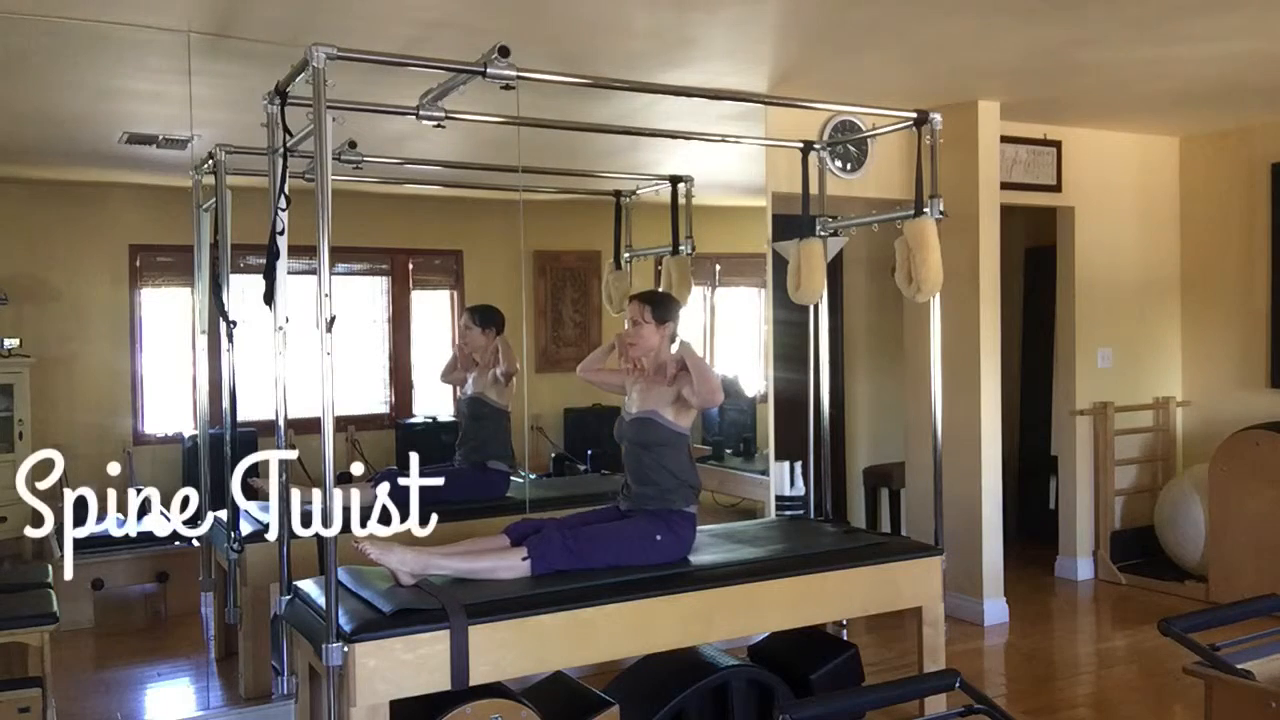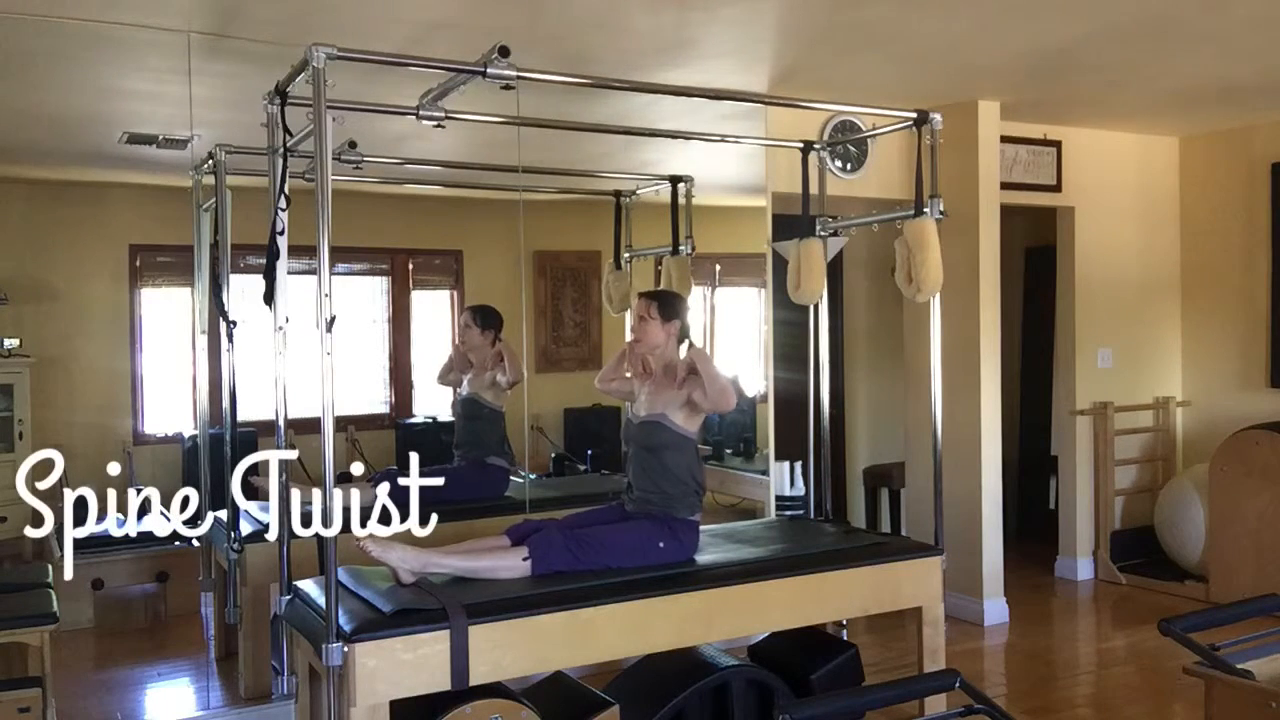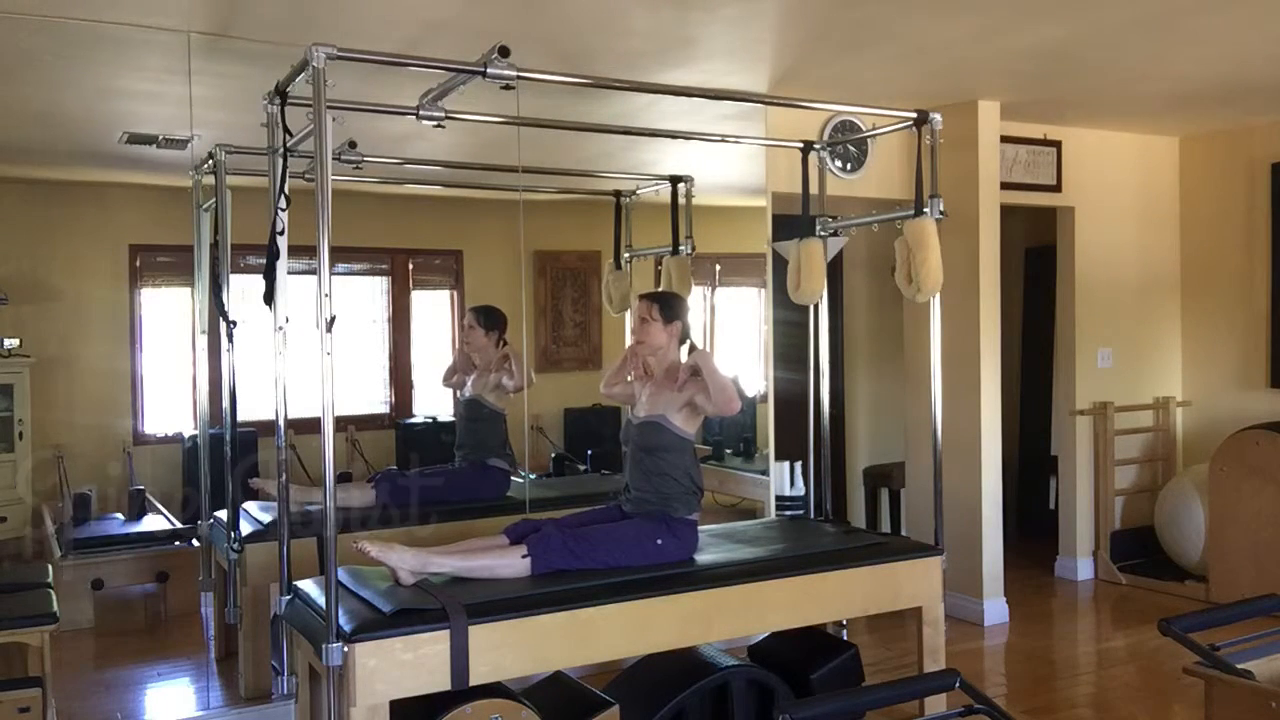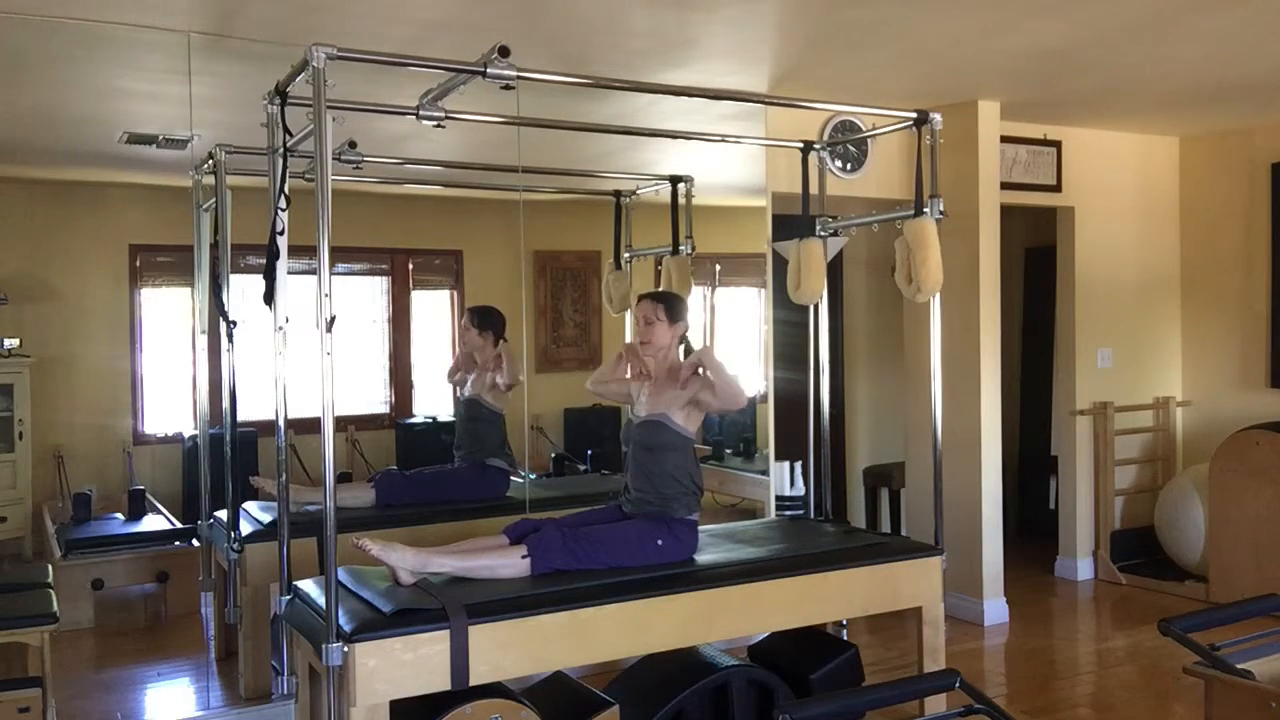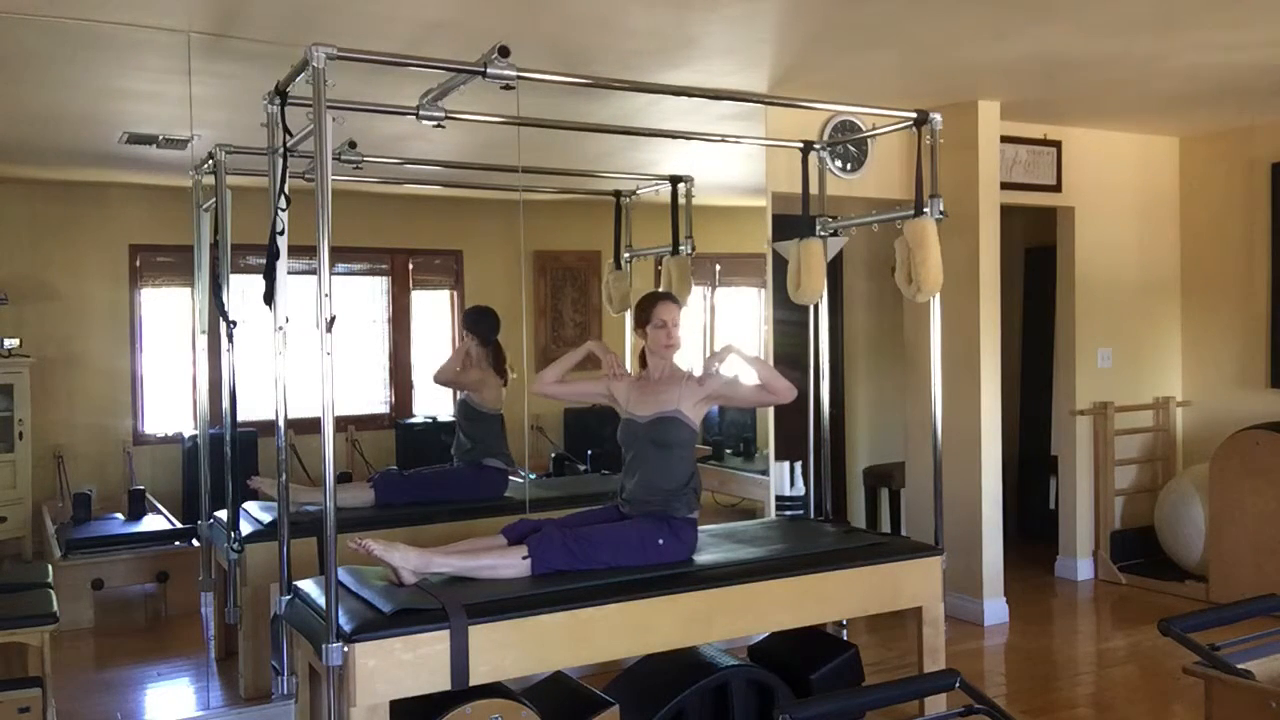
dt=0.7s
person 1, frame 1
left shoulder: (680, 384)
right shoulder: (635, 380)
left elbow: (713, 396)
right elbow: (584, 371)
left wrist: (688, 353)
right wrist: (614, 343)
left hip: (667, 525)
right hip: (630, 511)
left knee: (558, 549)
right knee: (532, 531)
left ankle: (421, 564)
right ankle: (420, 558)
person 1, frame 2
left shoulder: (688, 387)
right shoulder: (645, 383)
left elbow: (726, 401)
right elbow: (603, 382)
left wrist: (698, 356)
right wrist: (627, 351)
left hip: (671, 529)
right hip: (634, 511)
left knee: (558, 548)
right knee: (536, 531)
left ankle: (422, 562)
right ankle: (420, 558)
person 1, frame 3
left shoulder: (689, 389)
right shoulder: (645, 386)
left elbow: (730, 404)
right elbow: (607, 387)
left wrist: (702, 359)
right wrist: (630, 354)
left hip: (669, 528)
right hip: (631, 512)
left knee: (555, 547)
right knee: (532, 530)
left ankle: (422, 563)
right ankle: (418, 559)
person 1, frame 4
left shoulder: (690, 387)
right shoulder: (642, 386)
left elbow: (736, 400)
right elbow: (595, 384)
left wrist: (706, 357)
right wrist: (626, 352)
left hip: (670, 529)
right hip: (630, 513)
left knee: (555, 548)
right knee: (532, 530)
left ankle: (421, 562)
right ankle: (419, 562)
person 1, frame 5
left shoulder: (699, 386)
right shoulder: (622, 387)
left elbow: (785, 393)
right elbow: (544, 385)
left wrist: (736, 352)
right wrist: (589, 348)
left hip: (671, 528)
right hip: (627, 513)
left knee: (556, 548)
right knee: (530, 530)
left ankle: (423, 563)
right ankle: (419, 561)
person 2, frame 1
left shoulder: (497, 376)
right shoulder: (476, 374)
left elbow: (510, 368)
right elbow: (446, 376)
left wrist: (501, 341)
right wrist: (459, 351)
left hip: (489, 475)
right hip: (468, 467)
left knee: (399, 487)
right knee: (392, 480)
left ankle: (303, 495)
right ankle: (302, 492)
person 2, frame 2
left shoulder: (494, 375)
right shoulder: (472, 375)
left elbow: (515, 376)
right elbow: (442, 378)
left wrist: (503, 348)
right wrist: (456, 352)
left hip: (487, 473)
right hip: (468, 468)
left knee: (401, 487)
right knee: (390, 481)
left ankle: (306, 495)
right ankle: (301, 492)
person 2, frame 3
left shoulder: (499, 376)
right shoulder: (475, 376)
left elbow: (521, 382)
right elbow: (447, 380)
left wrist: (510, 351)
right wrist: (460, 355)
left hip: (489, 474)
right hip: (468, 469)
left knee: (402, 487)
right knee: (389, 480)
left ankle: (301, 496)
right ankle: (303, 494)
person 2, frame 4
left shoulder: (495, 376)
right shoulder: (475, 374)
left elbow: (512, 379)
right elbow: (452, 377)
left wrist: (504, 349)
right wrist: (462, 354)
left hip: (488, 474)
right hip: (468, 468)
left knee: (401, 487)
right knee: (392, 480)
left ankle: (299, 496)
right ankle: (301, 494)
person 2, frame 5
left shoulder: (482, 376)
right shoulder: (493, 371)
left elbow: (442, 377)
left wrist: (462, 349)
left hip: (484, 475)
right hip: (476, 469)
left knee: (399, 486)
right knee: (393, 479)
left ankle: (297, 495)
right ankle: (301, 492)
